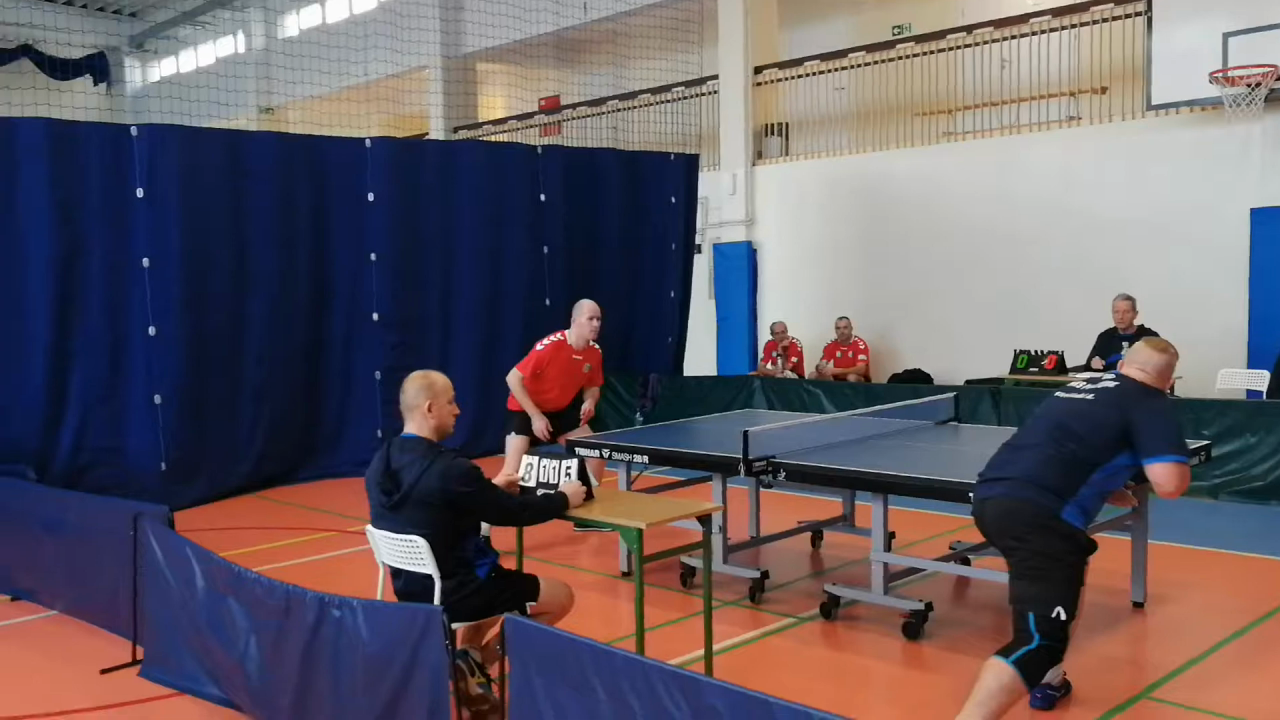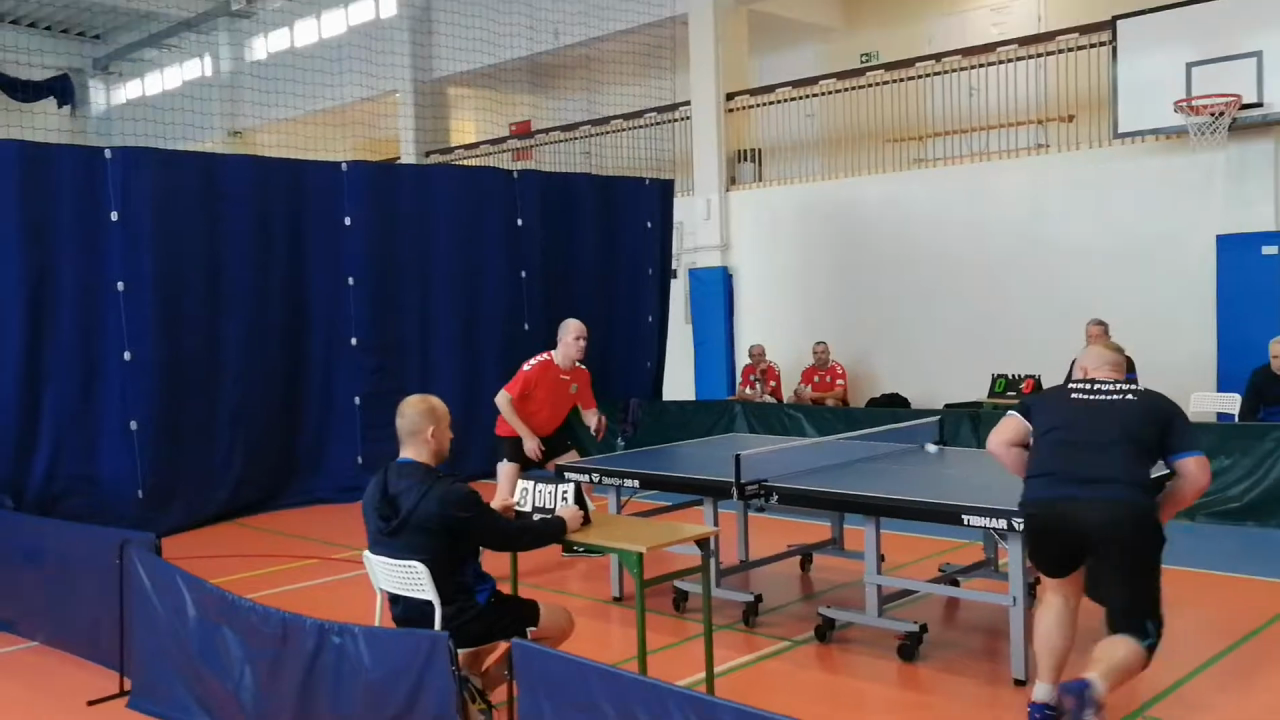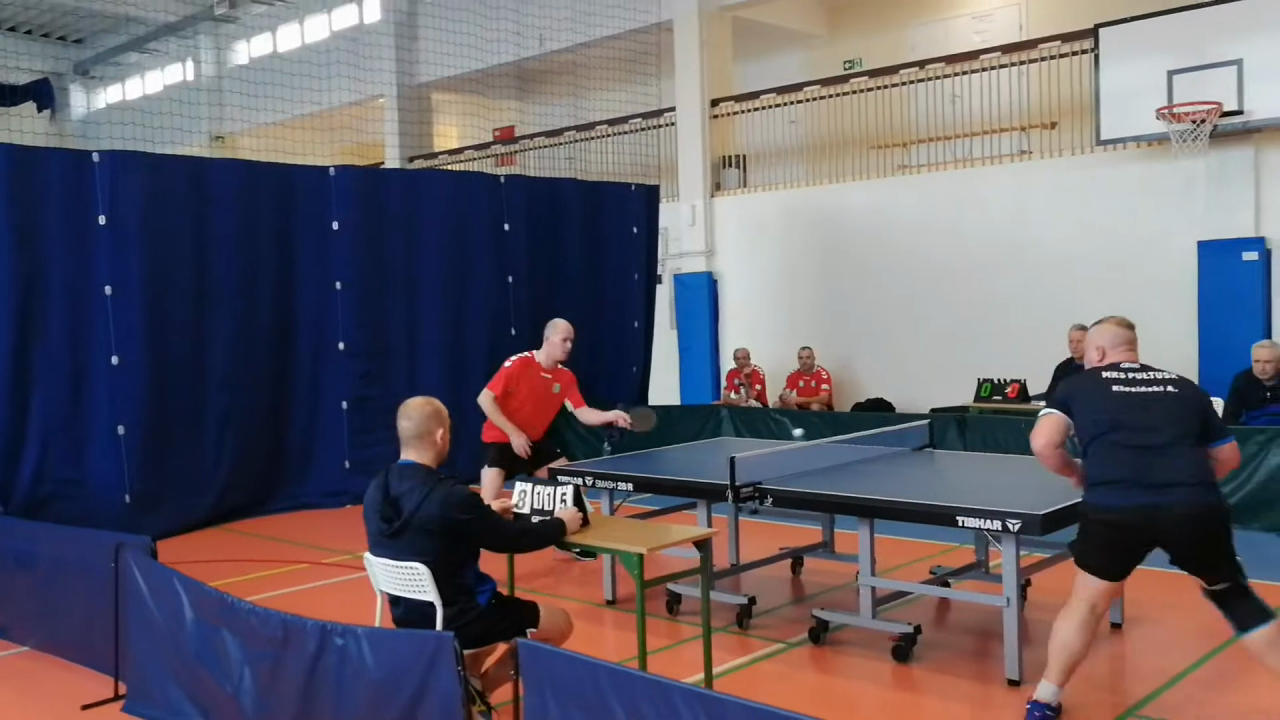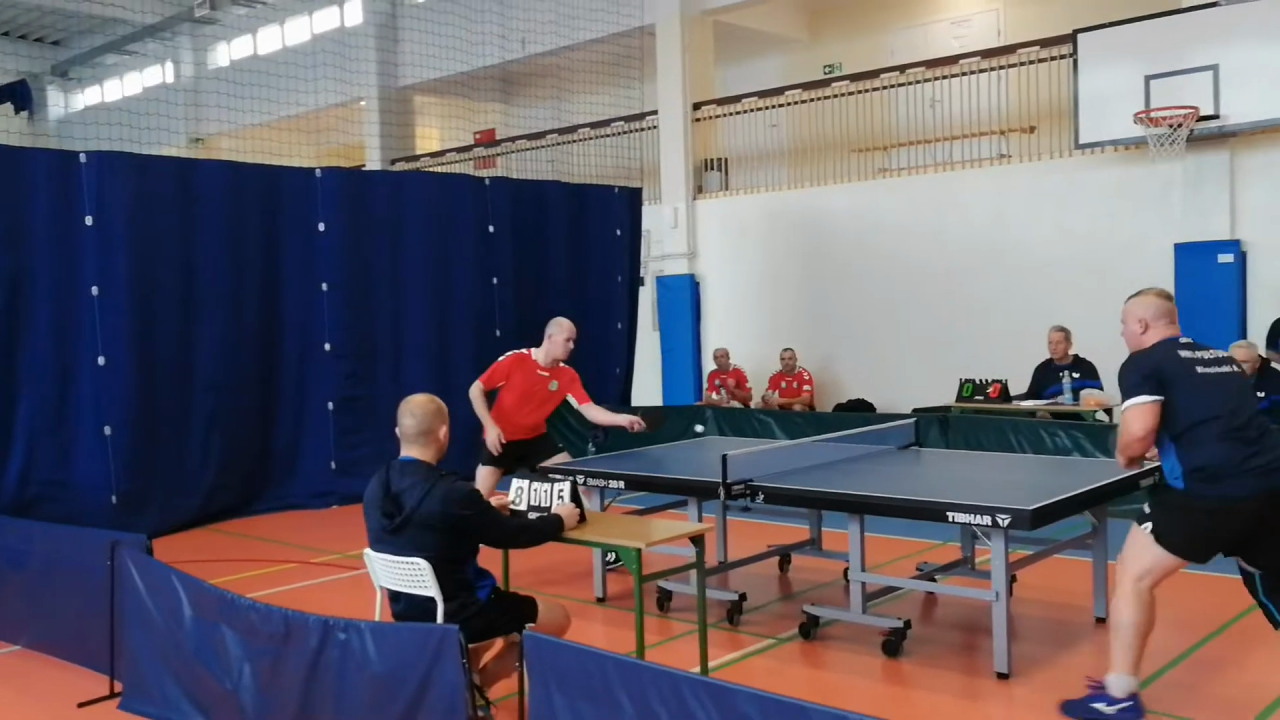
dt=0.2s
person 1, frame 1
left shoulder: (1072, 390)
right shoulder: (1151, 403)
right elbow: (1169, 484)
left hip: (991, 497)
right hip: (1034, 513)
left knee: (1053, 582)
right knee: (1039, 640)
left ankle: (1048, 680)
person 1, frame 2
left shoulder: (1049, 397)
right shoulder: (1159, 404)
left elbow: (998, 444)
right elbow: (1197, 476)
right wrist: (1155, 514)
left hip: (1043, 505)
right hip: (1119, 512)
left knee: (1059, 595)
right knee: (1136, 634)
person 1, frame 3
left shoulder: (1077, 386)
right shoulder: (1185, 388)
left elbow: (1043, 444)
right elbow: (1228, 456)
left wrist: (1076, 472)
left hip: (1112, 508)
right hip: (1194, 507)
left knee: (1085, 602)
right knee: (1235, 598)
person 1, frame 4
left shoulder: (1143, 363)
right shoulder: (1223, 360)
left elbow: (1139, 429)
left wrist: (1125, 454)
left hip: (1207, 493)
left knee: (1133, 578)
person 2, frame 1
left shoulder: (382, 462)
right shoulder: (448, 468)
right elbow: (512, 512)
left wrist: (489, 489)
right wrist: (563, 499)
left hip: (412, 585)
right hip: (451, 592)
left knee: (499, 575)
right knee: (561, 596)
left ankle: (469, 655)
right ankle: (474, 664)
person 2, frame 2
left shoulder: (378, 488)
right shoulder: (447, 494)
right elbow: (511, 537)
left wrist: (485, 513)
right wrist: (561, 523)
left hip: (410, 611)
right hip: (450, 618)
left knee: (497, 603)
right knee: (560, 622)
left ankle: (468, 680)
right ankle: (473, 690)
person 2, frame 3
left shoulder: (377, 490)
right shoulder: (449, 496)
right elbow: (512, 539)
left wrist: (484, 515)
right wrist: (560, 525)
left hip: (408, 612)
right hip: (452, 619)
left knee: (498, 606)
right knee: (559, 623)
left ankle: (466, 682)
right ankle: (473, 691)
person 2, frame 4
left shoulder: (377, 486)
right shoulder: (450, 492)
right elbow: (512, 535)
left wrist: (483, 510)
right wrist: (558, 520)
left hip: (408, 609)
right hip: (452, 614)
left knee: (497, 601)
right knee: (558, 618)
right ankle: (471, 686)
person 3, frame 1
left shoulder: (595, 352)
right shoulder: (550, 346)
left elbow: (593, 387)
right elbow: (513, 378)
left wrist: (590, 402)
right wrist: (536, 416)
left hip: (561, 410)
right hip: (526, 410)
left knee: (596, 455)
right knee: (512, 472)
person 3, frame 2
left shoulder: (582, 374)
right shoulder: (537, 366)
left elbow: (588, 410)
right elbow: (502, 399)
left wrist: (595, 421)
right wrist: (527, 436)
left hip: (549, 435)
right hip: (515, 435)
right knee: (505, 498)
left ankle: (575, 542)
person 3, frame 3
left shoulder: (566, 377)
right shoulder: (518, 365)
left elbow: (583, 413)
right elbow: (484, 399)
left wrist: (611, 416)
right wrist: (513, 433)
left hip: (536, 441)
right hip: (500, 440)
right knee: (489, 503)
person 3, frame 4
left shoulder: (567, 375)
right shoulder: (513, 361)
left elbow: (589, 410)
right elbow: (475, 390)
left wrist: (622, 419)
right wrist: (490, 426)
left hip: (537, 438)
right hip: (500, 441)
right knee: (480, 497)
